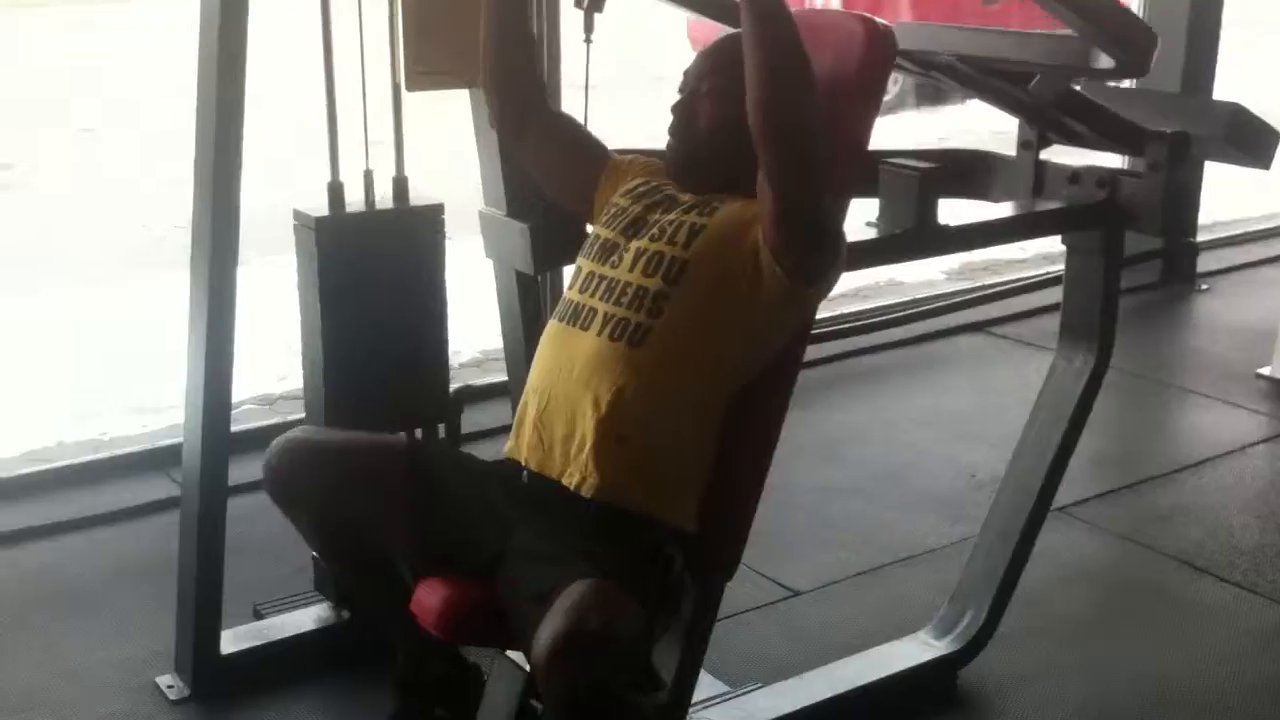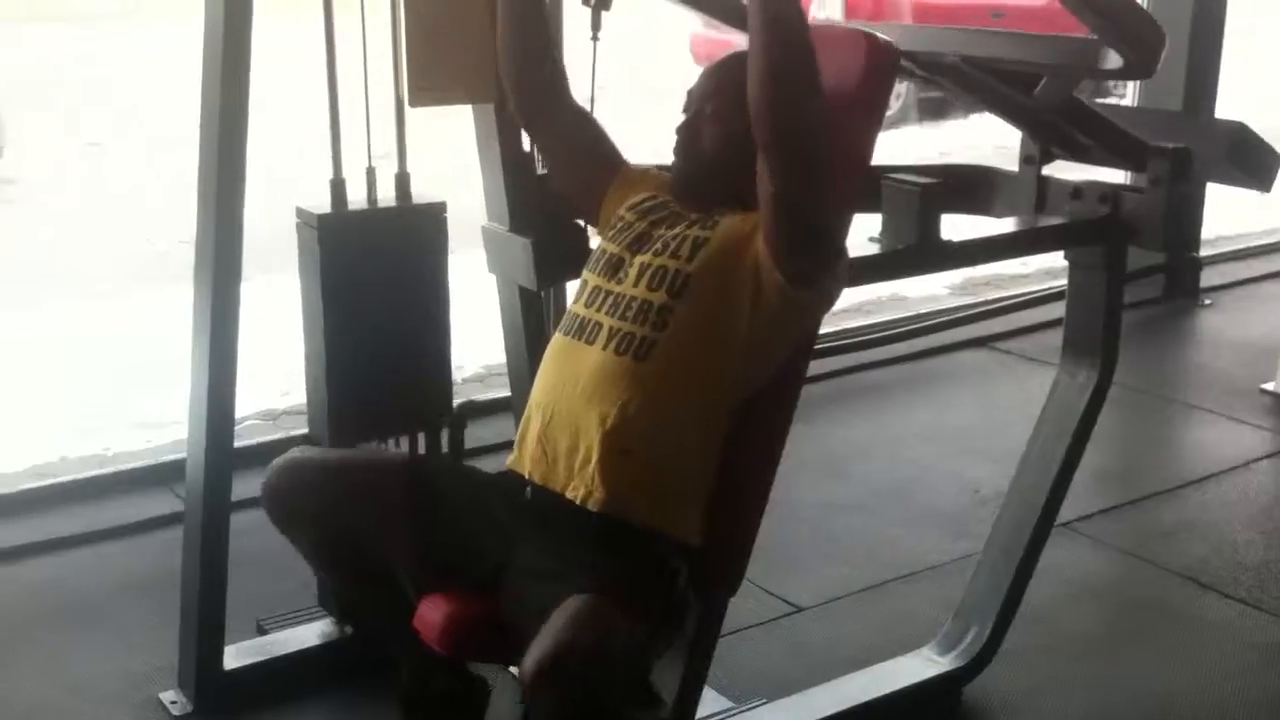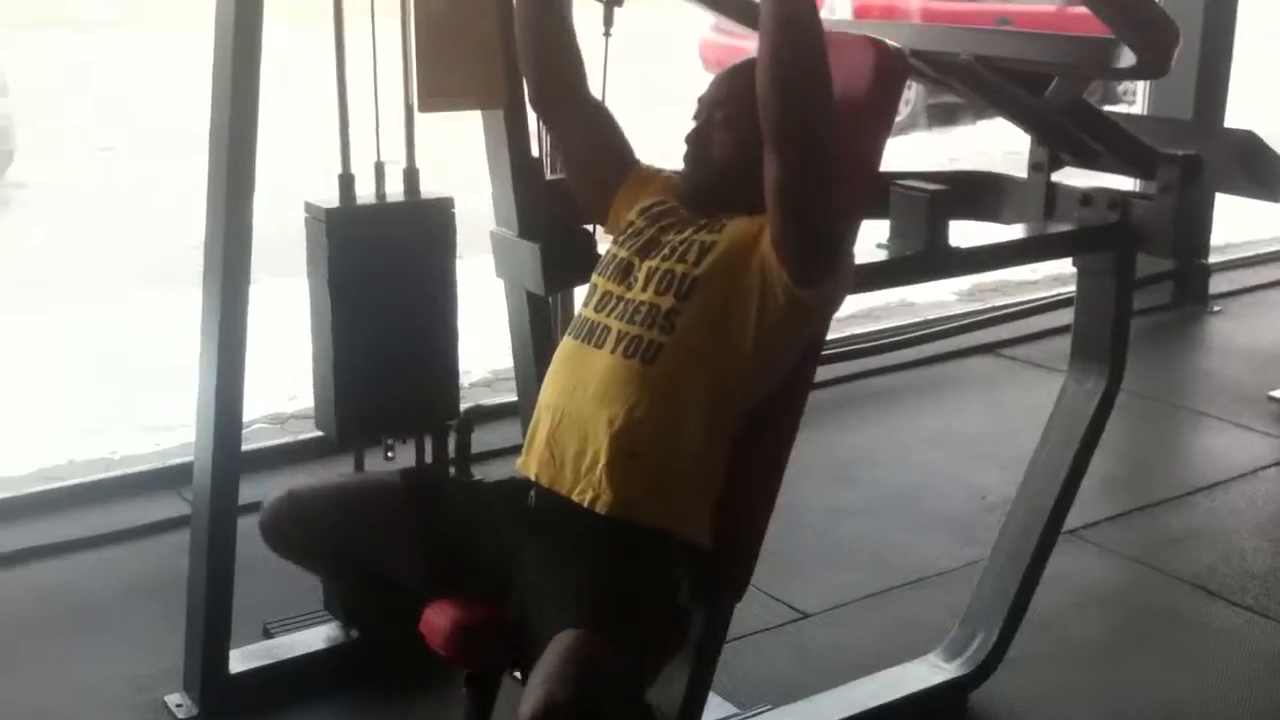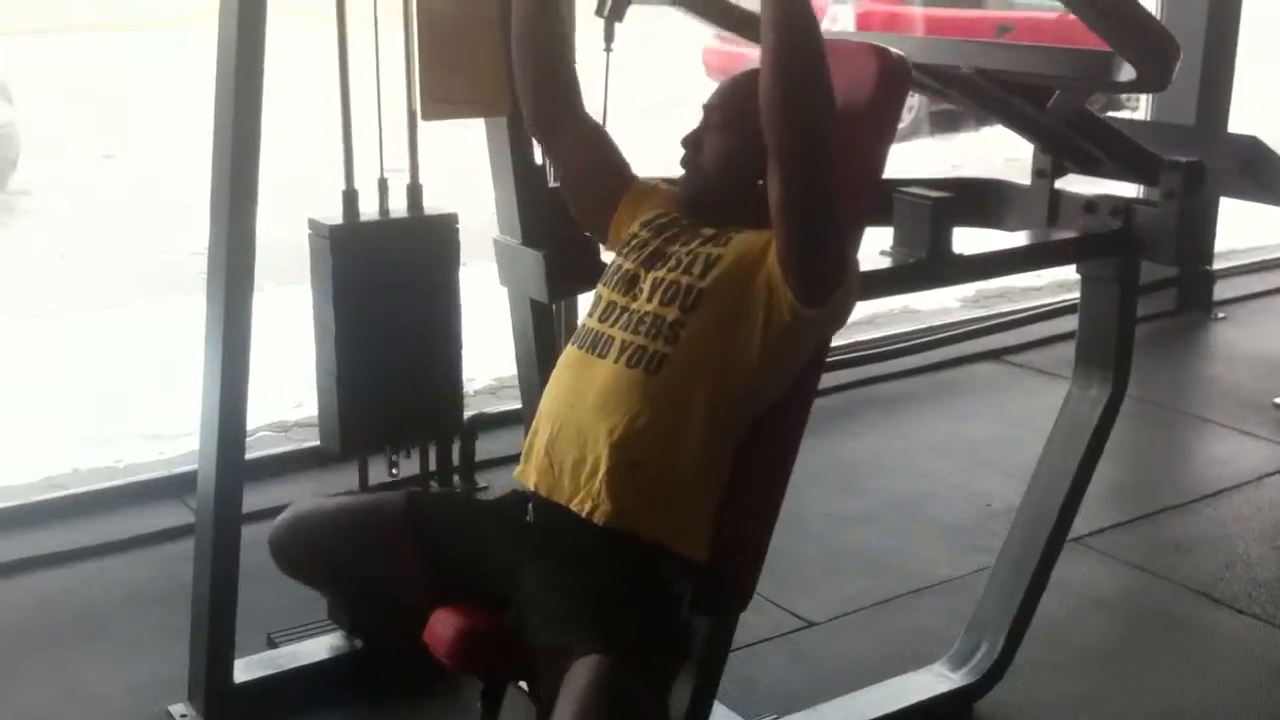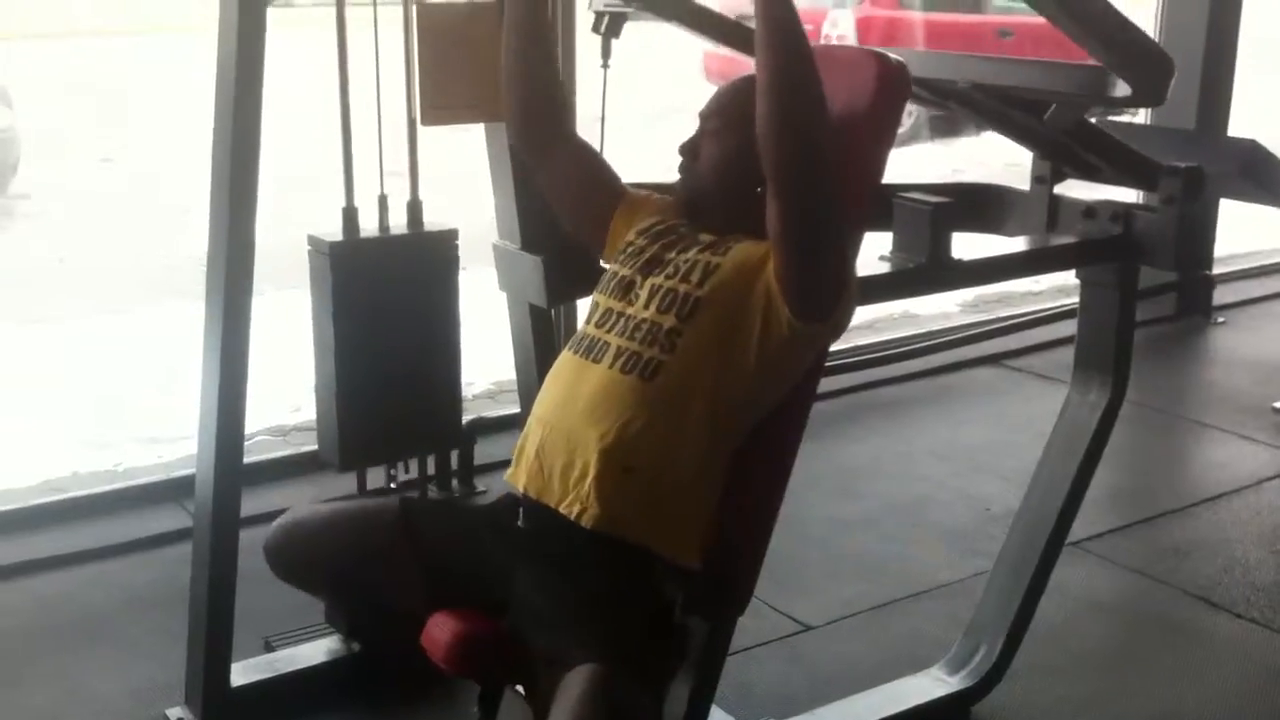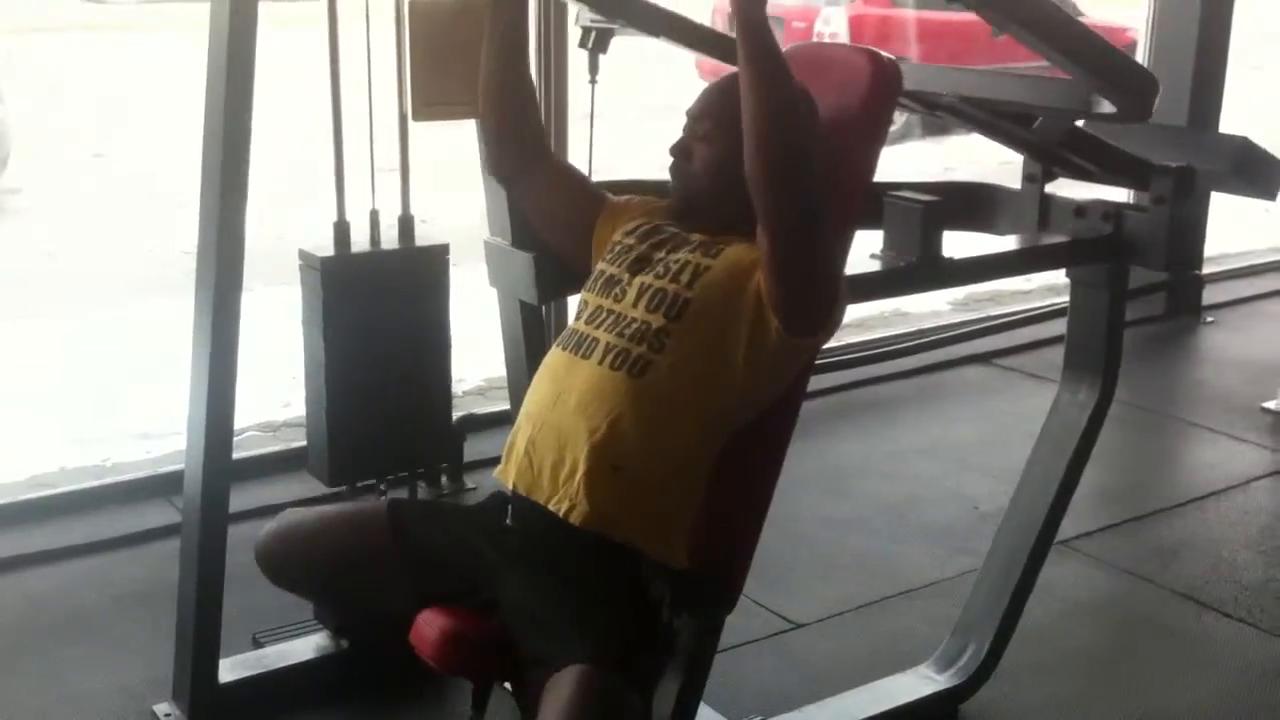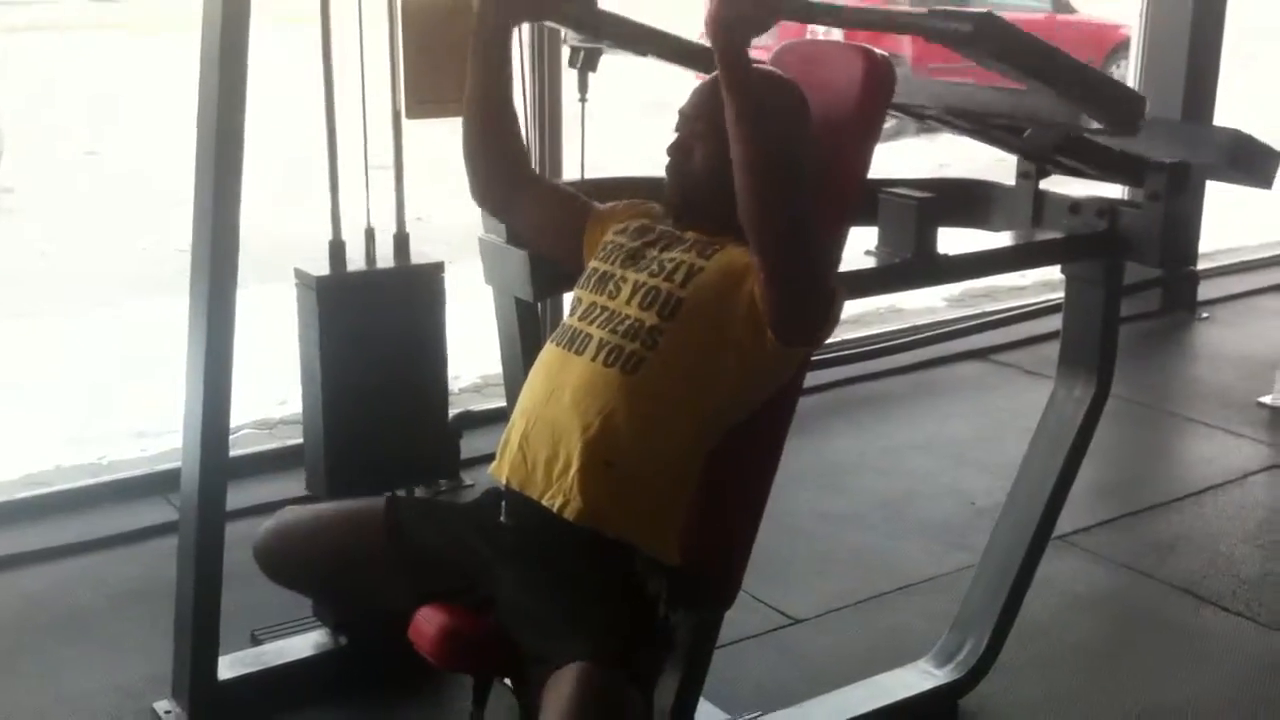
dt=0.2s
person 1, frame 1
left shoulder: (775, 236)
right shoulder: (632, 186)
left elbow: (792, 150)
right elbow: (520, 116)
left hip: (619, 532)
right hip: (510, 487)
left knee: (574, 648)
right knee: (298, 462)
right ankle: (430, 659)
person 1, frame 2
left shoulder: (780, 255)
right shoulder: (637, 200)
left elbow: (791, 143)
right elbow: (540, 105)
left hip: (622, 544)
right hip: (513, 499)
right knee: (297, 485)
person 1, frame 3
left shoulder: (788, 259)
right shoulder: (648, 203)
left elbow: (799, 136)
right elbow: (559, 97)
left hip: (629, 547)
right hip: (524, 504)
right knee: (296, 517)
person 1, frame 4
left shoulder: (792, 274)
right shoulder: (650, 217)
left elbow: (802, 148)
right elbow: (553, 114)
left hip: (628, 562)
right hip: (522, 517)
right knee: (301, 538)
person 1, frame 5
left shoulder: (787, 284)
right shoulder: (646, 226)
left elbow: (800, 172)
right elbow: (541, 137)
left hip: (623, 566)
right hip: (516, 522)
right knee: (296, 543)
person 1, frame 6
left shoulder: (777, 284)
right shoulder: (633, 229)
left elbow: (787, 201)
right elbow: (518, 159)
left hip: (610, 565)
right hip: (506, 519)
right knee: (286, 548)
person 1, frame 7
left shoulder: (767, 282)
right shoulder: (628, 229)
left elbow: (783, 240)
right elbow: (502, 184)
left hip: (606, 561)
right hip: (500, 516)
right knee: (284, 544)
